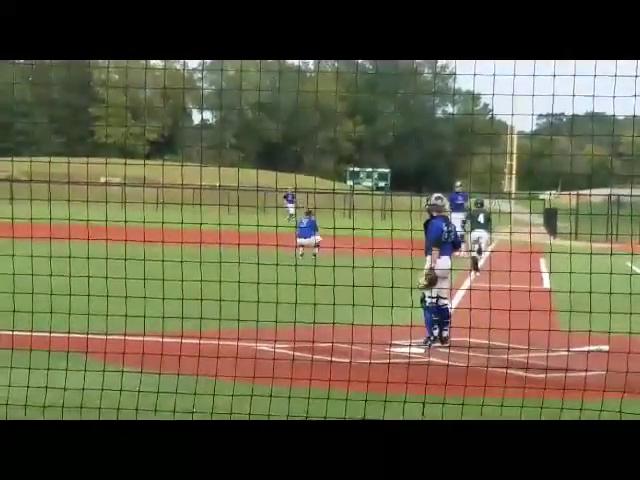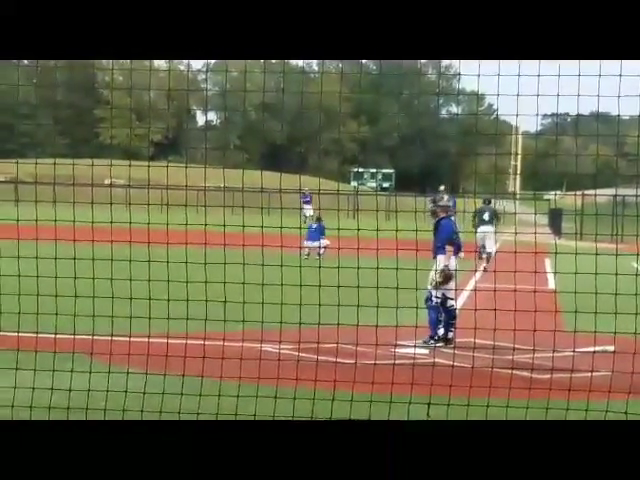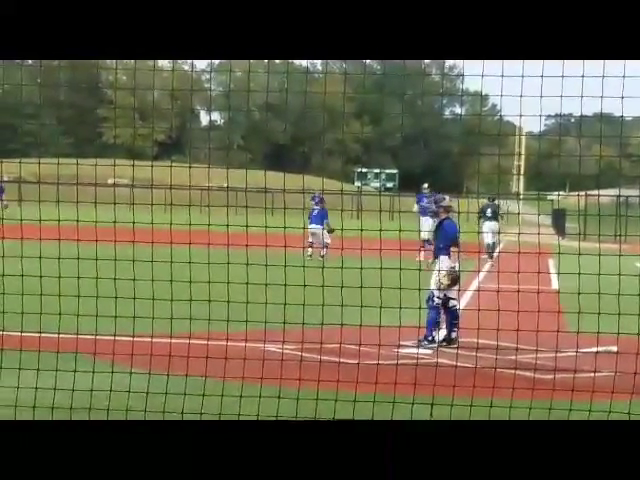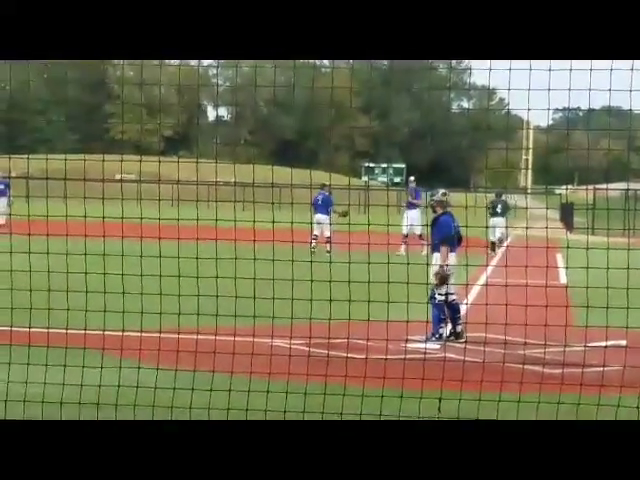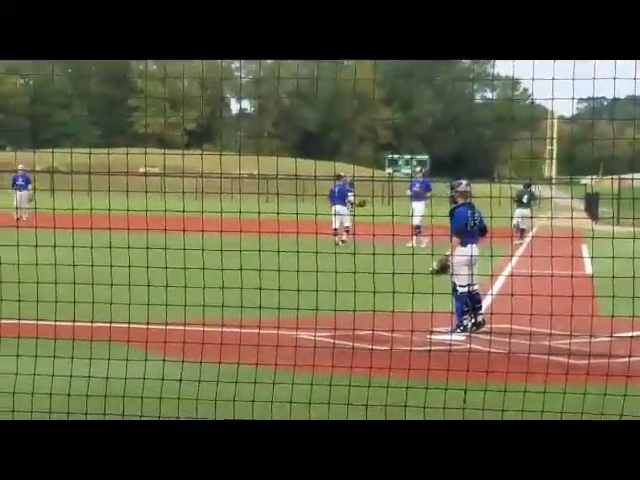
dt=0.4s
person 1, frame 1
left shoulder: (434, 223)
right shoulder: (449, 223)
left elbow: (435, 247)
right elbow: (457, 245)
left wrist: (431, 267)
left hip: (436, 263)
right hip: (447, 262)
left knee: (429, 301)
right knee: (443, 301)
left ankle: (433, 336)
right ankle: (444, 336)
person 1, frame 2
left shoulder: (444, 223)
right shoulder: (450, 223)
left elbow: (449, 245)
right elbow: (458, 248)
left wrist: (445, 265)
left hip: (443, 263)
right hip: (450, 263)
left knee: (433, 300)
right knee: (449, 301)
left ankle: (436, 336)
right ankle: (448, 336)
person 1, frame 3
left shoulder: (448, 224)
right shoulder: (444, 224)
left elbow: (454, 246)
left wrist: (453, 267)
right wrist: (435, 260)
left hip: (445, 264)
right hip: (443, 264)
left knee: (434, 300)
right knee: (450, 302)
left ankle: (431, 338)
right ankle: (451, 336)
person 1, frame 4
left shoulder: (442, 220)
right shoulder: (451, 218)
left elbow: (444, 244)
right elbow: (458, 241)
left wrist: (441, 265)
left hip: (441, 260)
right hip: (451, 259)
left knee: (437, 297)
right knee: (450, 296)
left ankle: (439, 333)
right ankle: (457, 331)
person 1, frame 5
left shoulder: (459, 211)
right shoulder: (475, 210)
left elbow: (457, 236)
right elbow: (483, 232)
left wrist: (448, 255)
left hip: (461, 252)
right hip: (474, 250)
left knee: (460, 289)
right knee: (473, 287)
left ankle: (463, 325)
right ankle: (478, 320)
